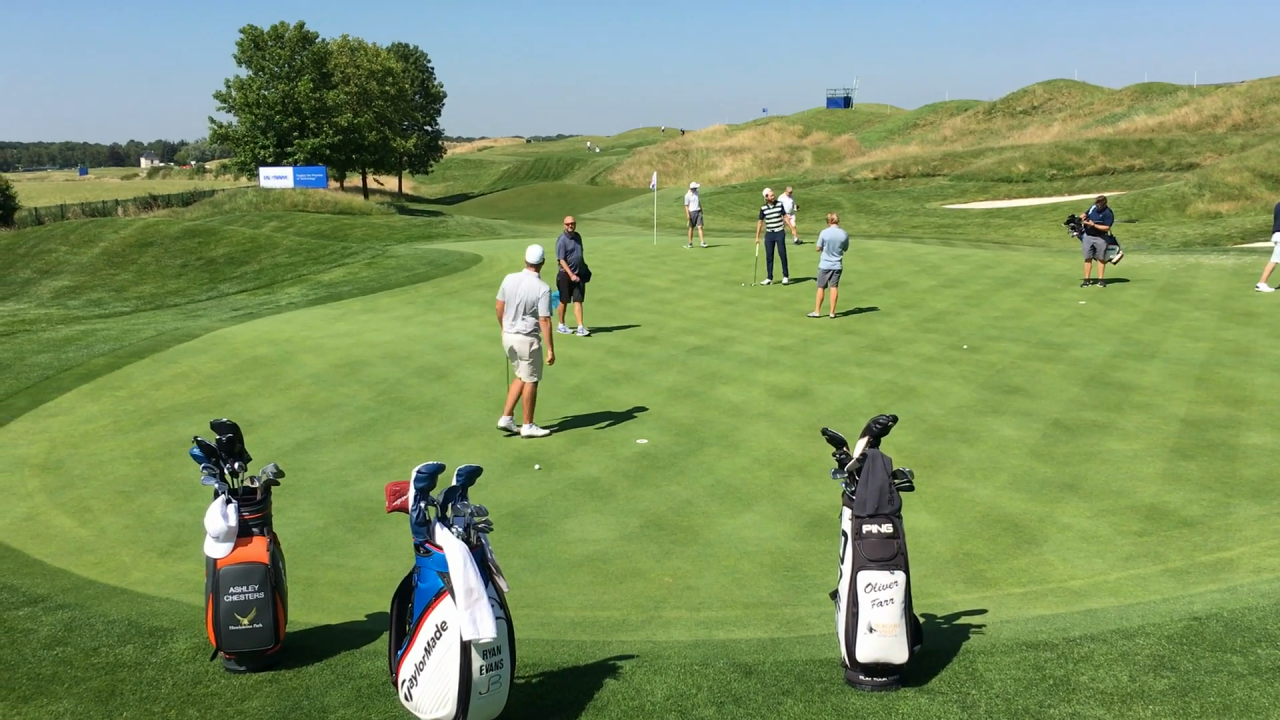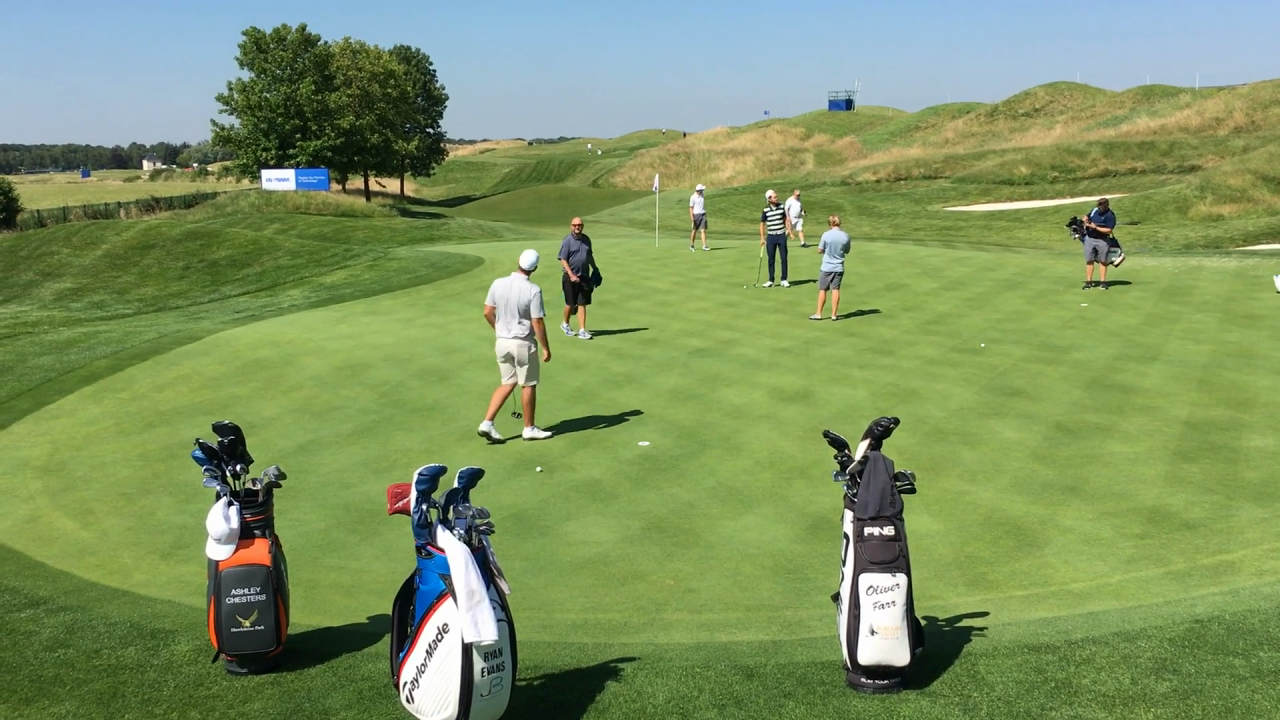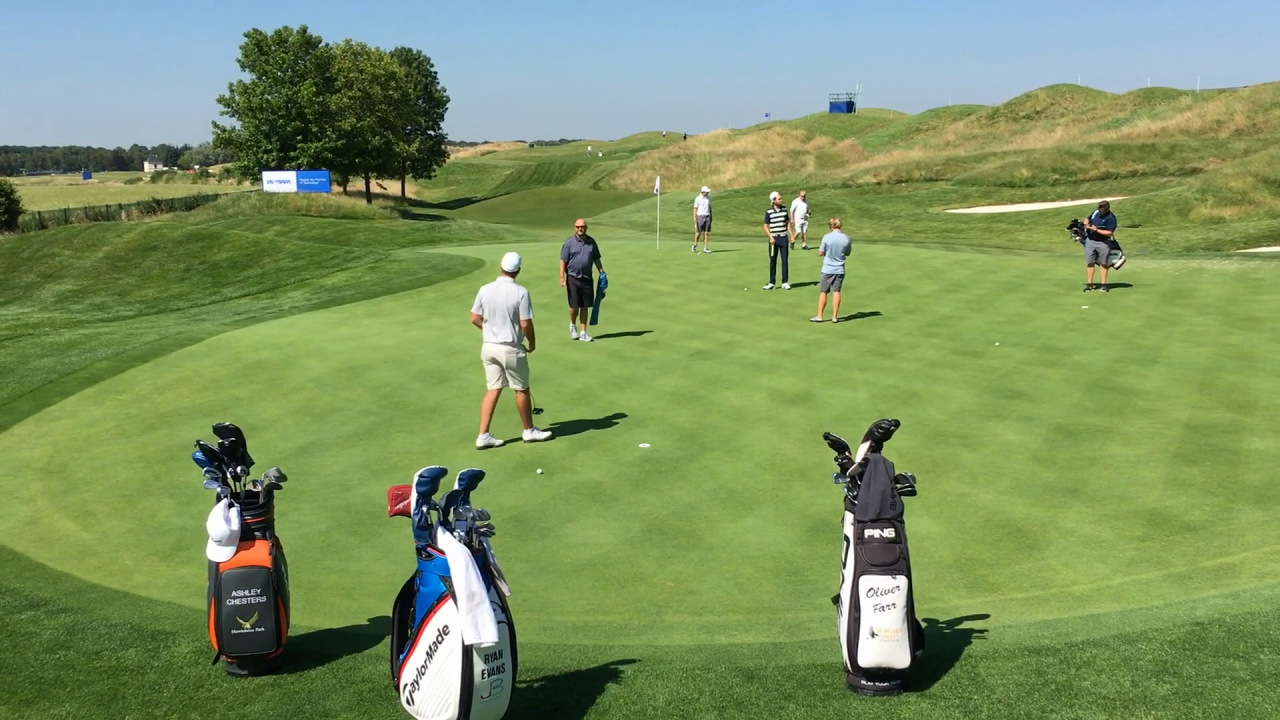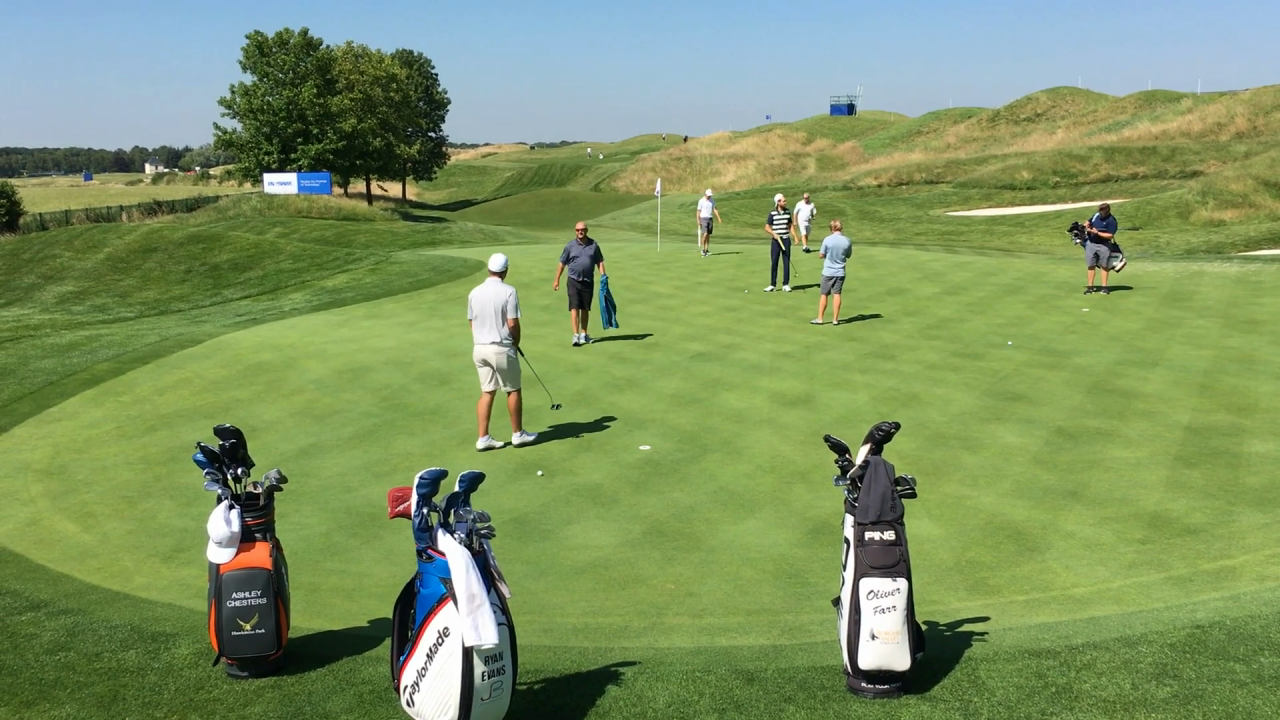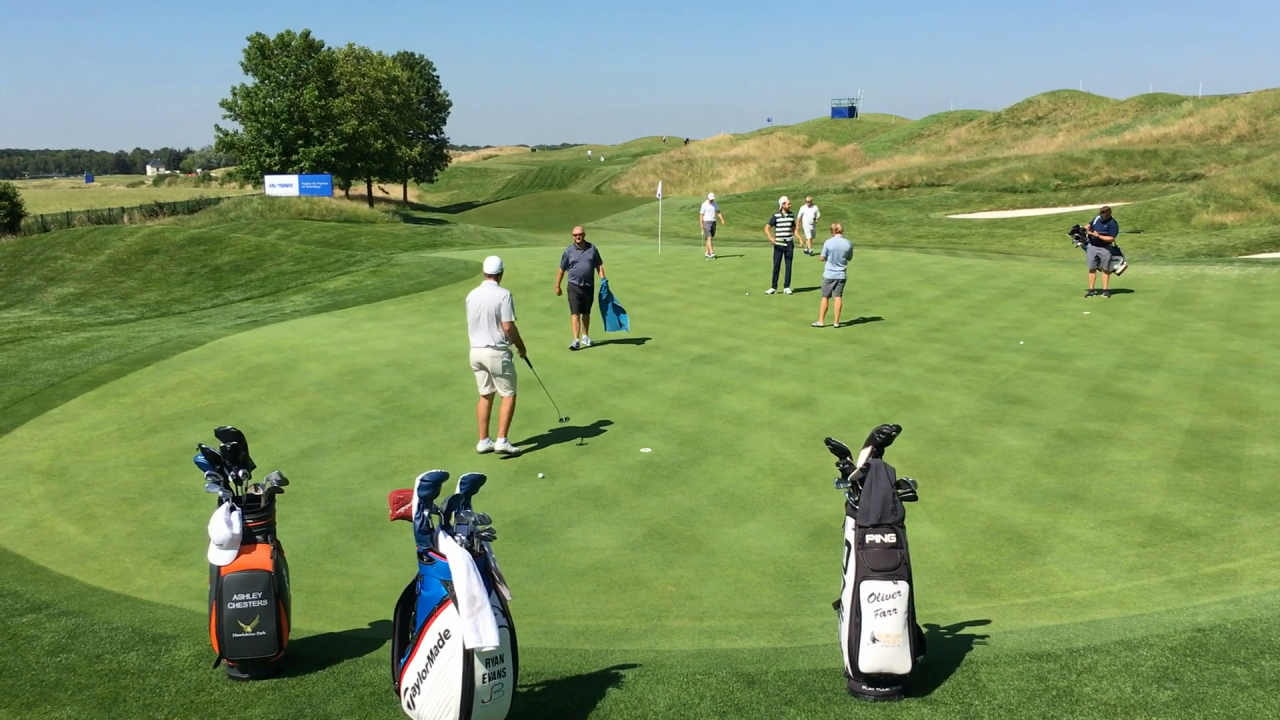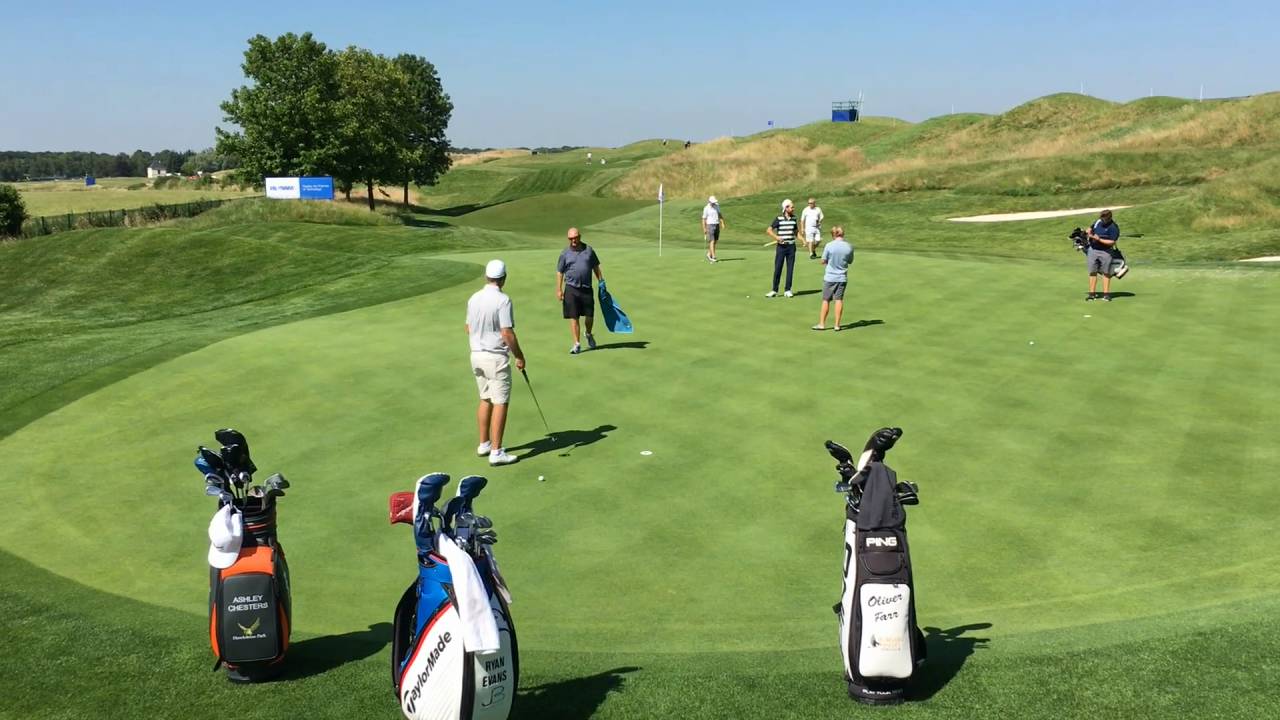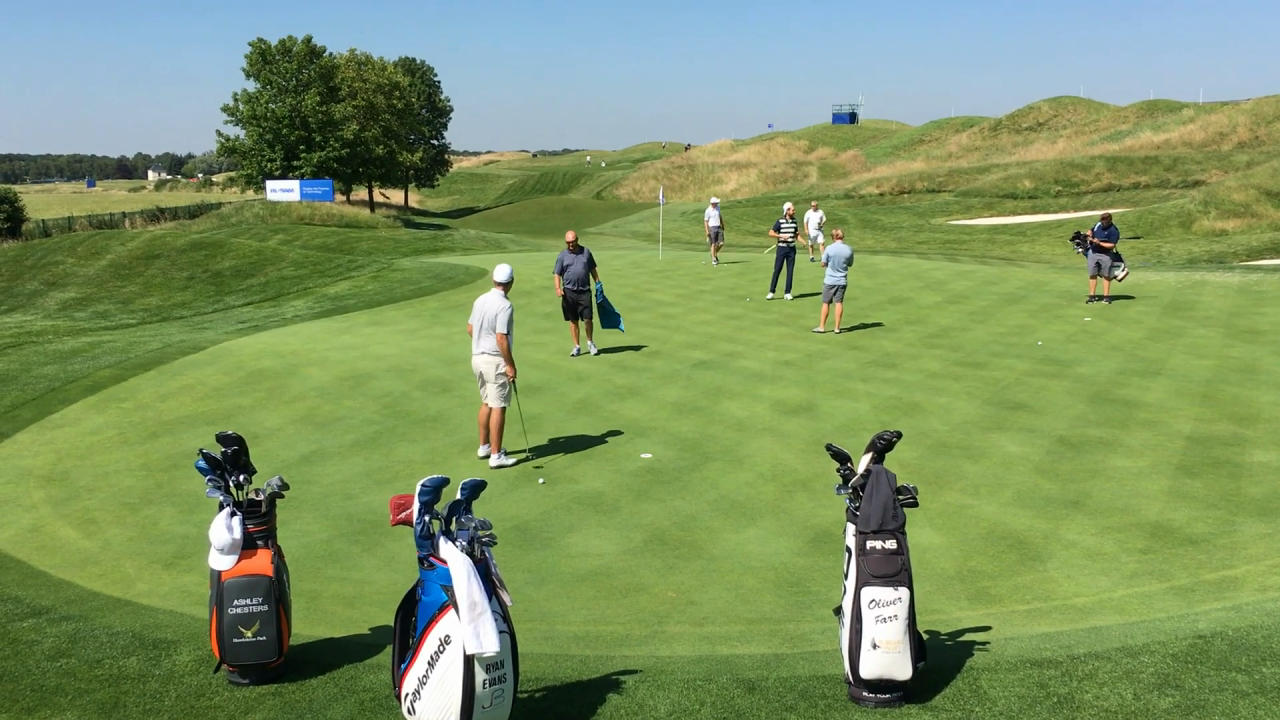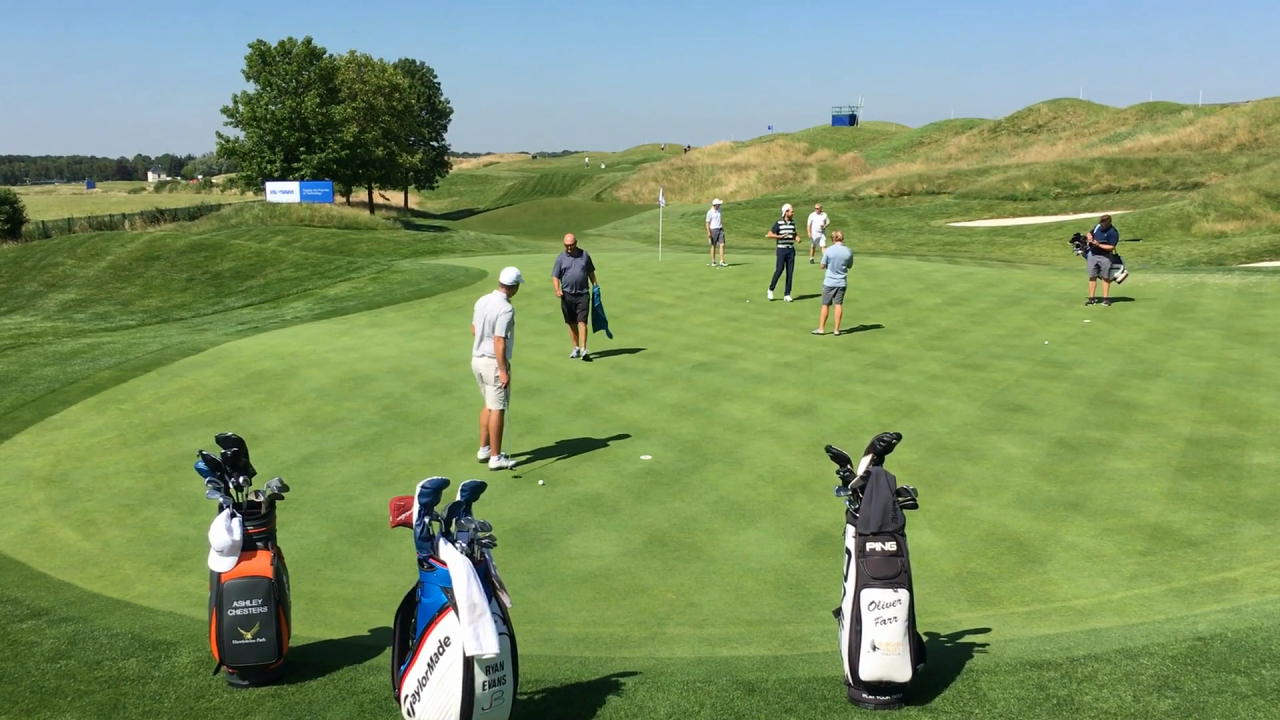
dt=0.2s
person 1, frame 1
left shoulder: (509, 279)
right shoulder: (542, 288)
left elbow: (499, 307)
right elbow: (544, 321)
left wrist: (503, 327)
right wrist: (550, 349)
left hip: (509, 336)
right hip: (527, 339)
left knee: (521, 378)
right knee: (531, 382)
left ankle: (506, 417)
right ankle: (528, 426)
person 1, frame 2
left shoulder: (498, 284)
right shoulder: (533, 290)
left elbow: (487, 312)
right elbow: (537, 323)
right wrist: (546, 348)
left hip: (502, 342)
right hip: (523, 343)
left knee: (507, 384)
right knee: (528, 385)
left ankle: (487, 423)
right ankle: (529, 428)
person 1, frame 3
left shoulder: (484, 290)
right shoulder: (520, 292)
left elbow: (474, 319)
right elbow: (526, 324)
right wrist: (532, 343)
left hip: (489, 347)
right hip: (510, 348)
left knee: (493, 390)
right knee: (522, 389)
left ankle: (483, 435)
right ankle: (529, 430)
person 1, frame 4
left shoulder: (475, 293)
right shoulder: (509, 291)
left elbow: (472, 323)
right elbow: (513, 323)
right wrist: (516, 340)
left hip: (480, 348)
right hip: (501, 349)
left knee: (487, 393)
right knee: (513, 390)
left ankle: (483, 438)
right ankle: (518, 433)
person 1, frame 5
left shoulder: (471, 295)
right shoulder: (503, 294)
right elbow: (508, 327)
right wrist: (520, 346)
left hip: (476, 351)
right hip: (497, 352)
left knee: (485, 396)
right knee: (508, 394)
left ankle: (484, 441)
right ankle: (502, 440)
person 1, frame 6
left shoulder: (474, 298)
right shoulder: (503, 300)
left elbow: (468, 328)
right elbow: (507, 333)
right wrist: (519, 356)
left hip: (477, 355)
right hip: (495, 357)
left knee: (486, 400)
right knee: (500, 403)
left ankle: (484, 444)
right ankle: (496, 452)
person 1, frame 7
left shoulder: (480, 300)
right shoulder: (504, 305)
left elbow: (470, 330)
right elbow: (501, 339)
right wrist: (510, 365)
left hip: (478, 358)
right hip: (495, 360)
left knee: (487, 403)
right knee: (498, 407)
left ankle: (484, 446)
right ankle: (496, 455)
person 1, frame 8
left shoulder: (482, 301)
right shoulder: (506, 309)
left elbow: (475, 331)
right elbow: (499, 342)
right wrist: (503, 371)
left hip: (478, 359)
right hip: (494, 363)
left knee: (489, 406)
right knee: (498, 409)
left ankle: (485, 449)
right ankle: (495, 457)
